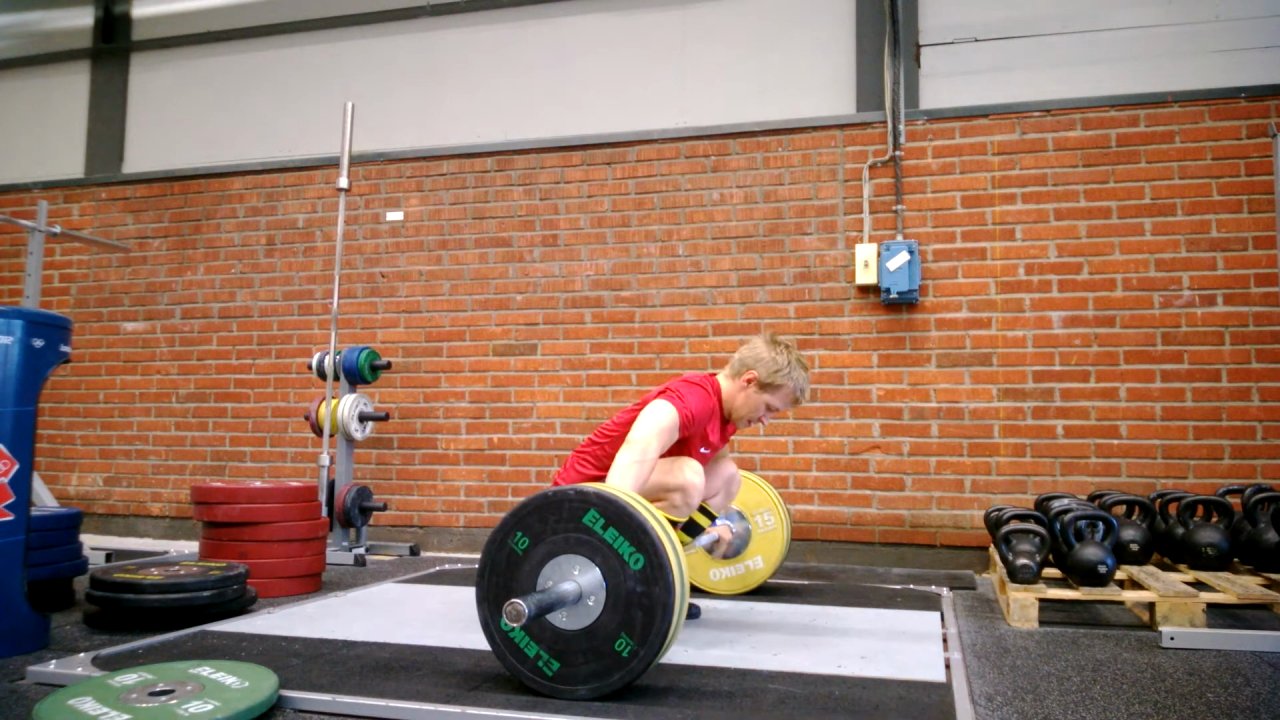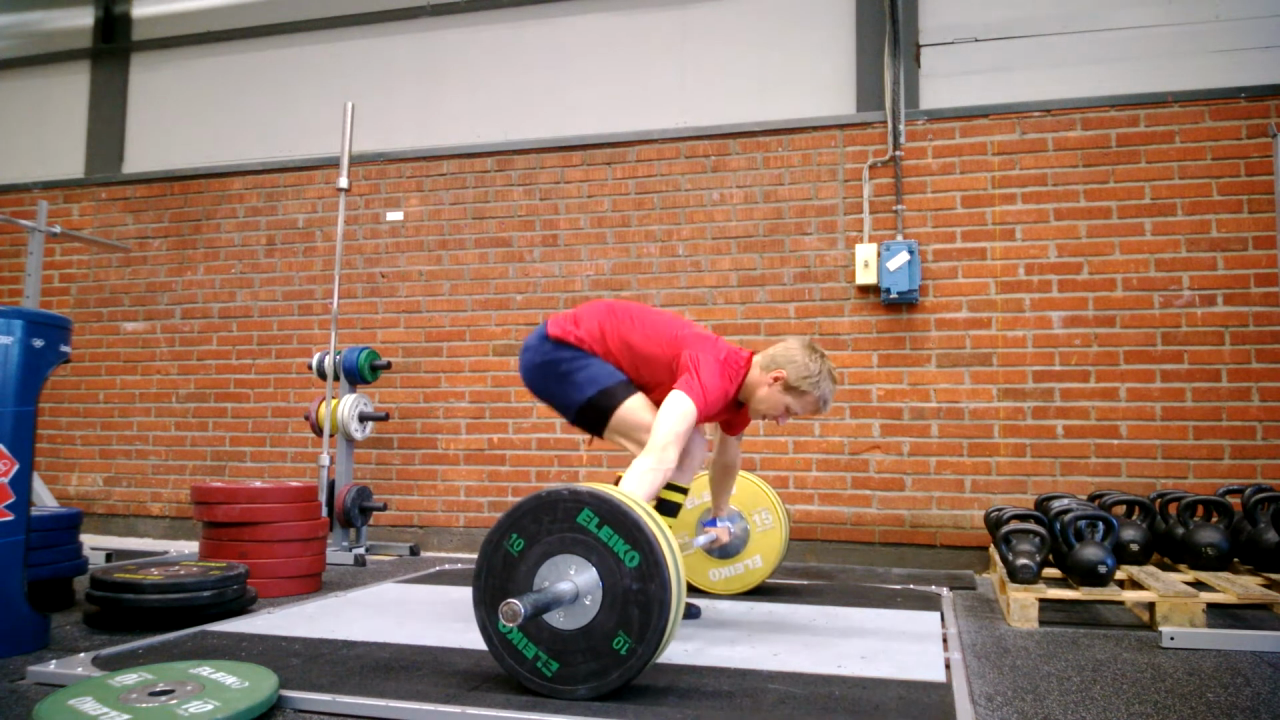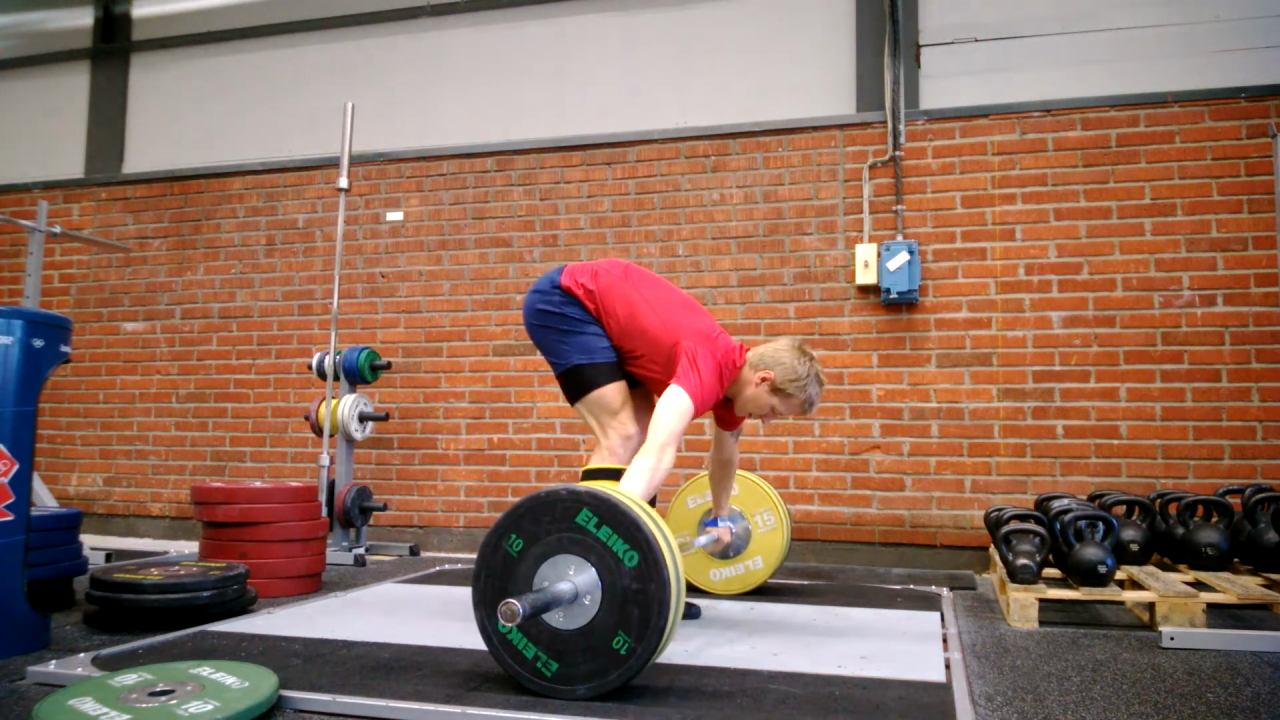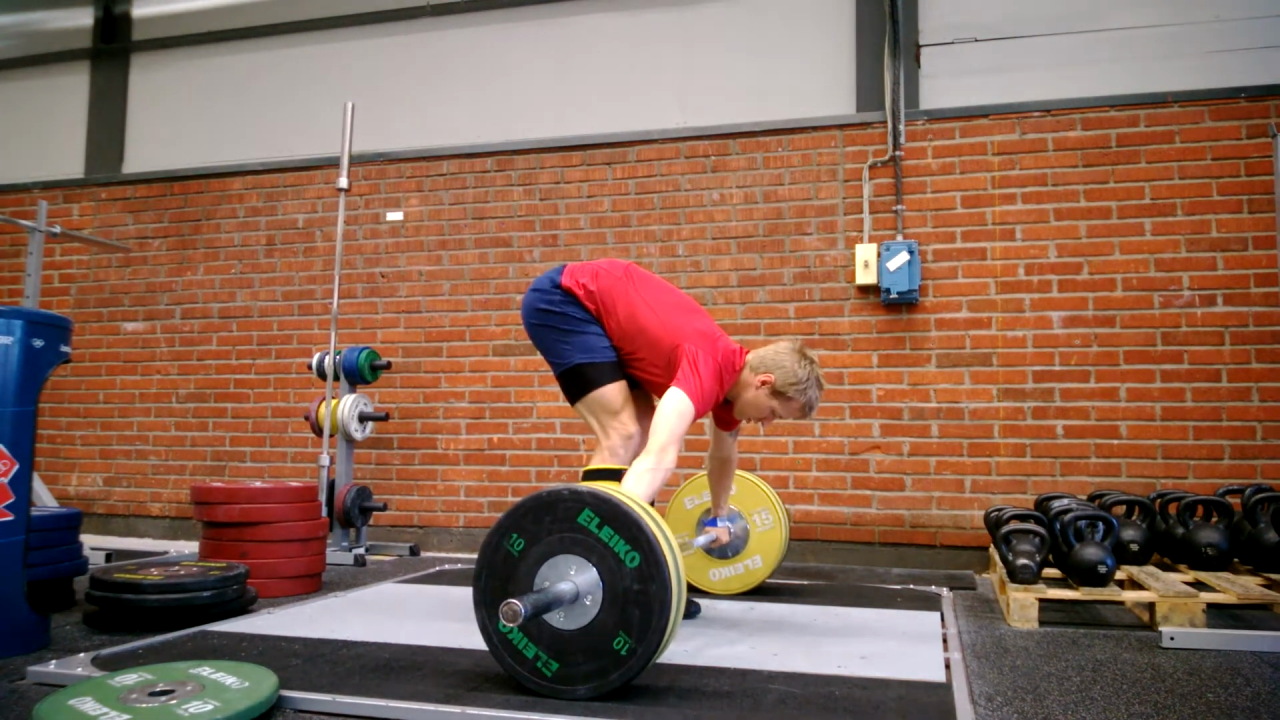
dt=0.5s
person 1, frame 1
left shoulder: (723, 406)
right shoulder: (690, 399)
left elbow: (712, 457)
right elbow: (633, 458)
left wrist: (710, 521)
left knee: (726, 475)
right knee: (686, 478)
person 1, frame 2
left shoulder: (742, 386)
right shoulder: (713, 377)
left elbow: (728, 458)
right elbow: (657, 456)
left wrist: (718, 518)
left hip: (585, 355)
right hip: (560, 347)
left knee: (691, 448)
right knee: (671, 453)
person 1, frame 3
left shoulder: (735, 375)
right shoulder: (708, 371)
left elbow: (725, 454)
right elbow: (659, 454)
left wrist: (720, 518)
left hip: (595, 305)
right hip: (564, 299)
left knee: (643, 434)
right knee: (621, 435)
person 1, frame 4
left shoulder: (734, 375)
right shoulder: (708, 374)
left elbow: (723, 454)
right elbow: (659, 457)
left wrist: (719, 517)
left hip: (589, 307)
right hip: (565, 299)
left knee: (642, 435)
right knee: (622, 435)
